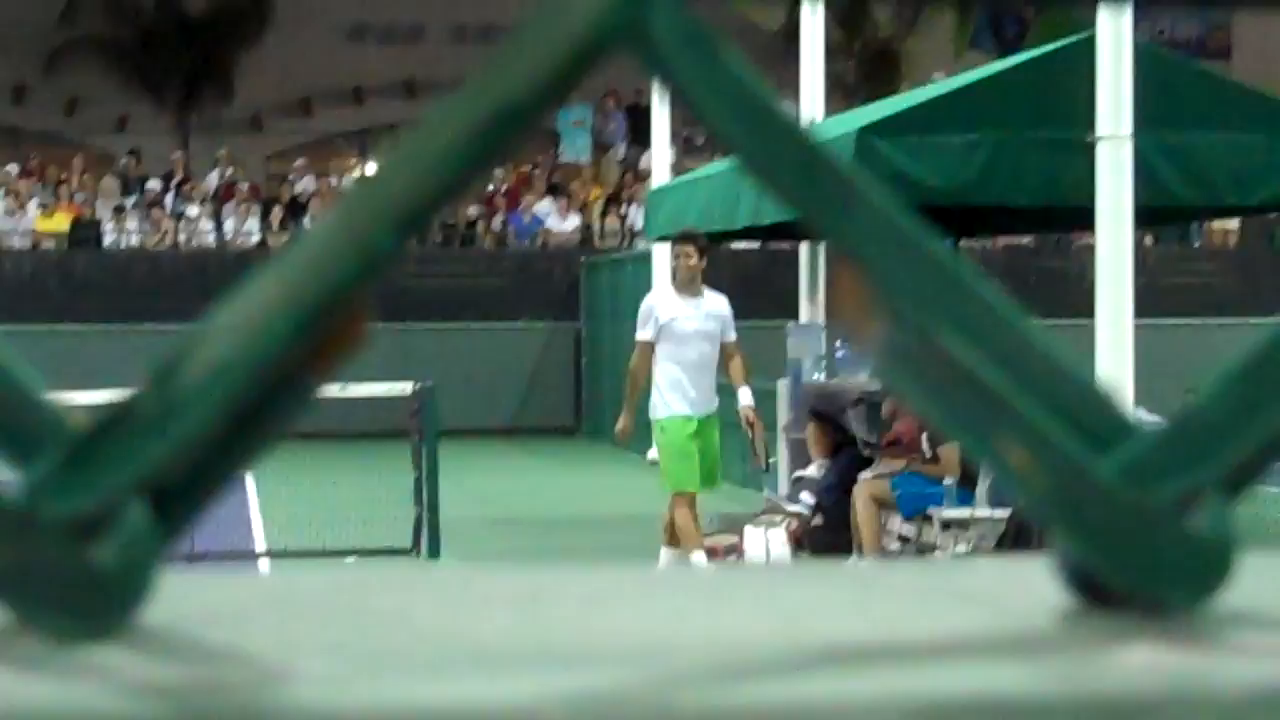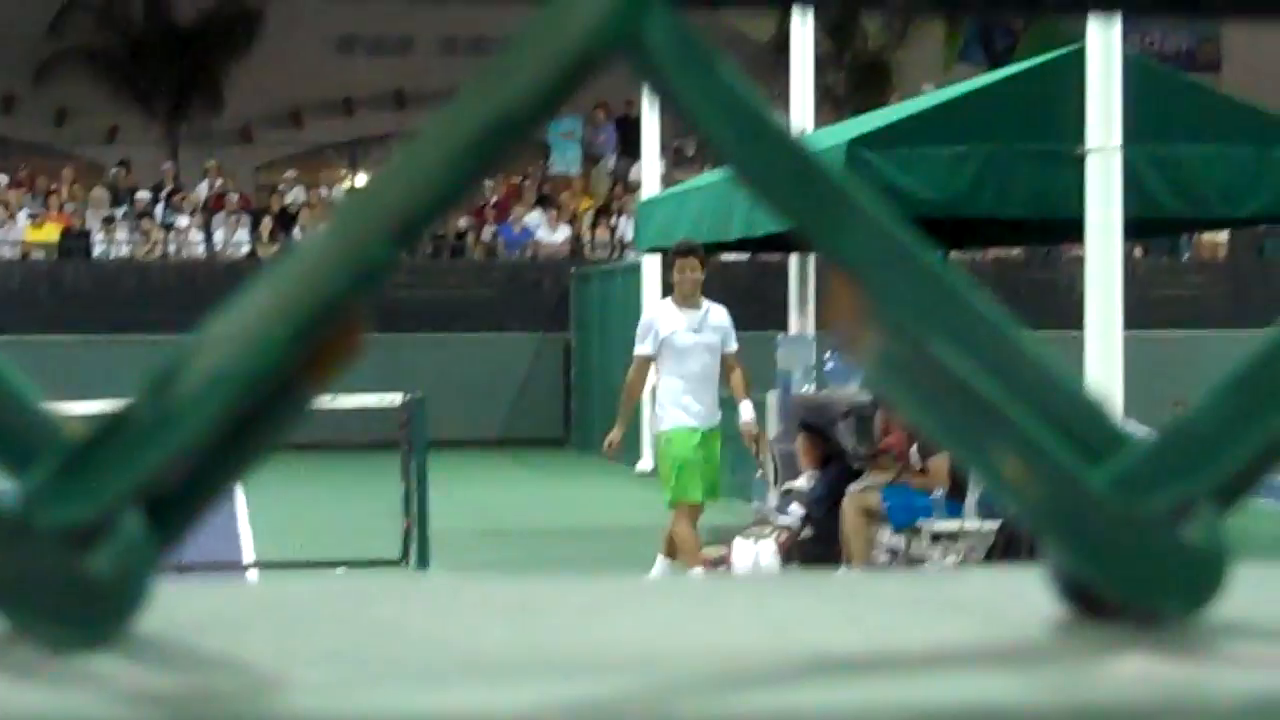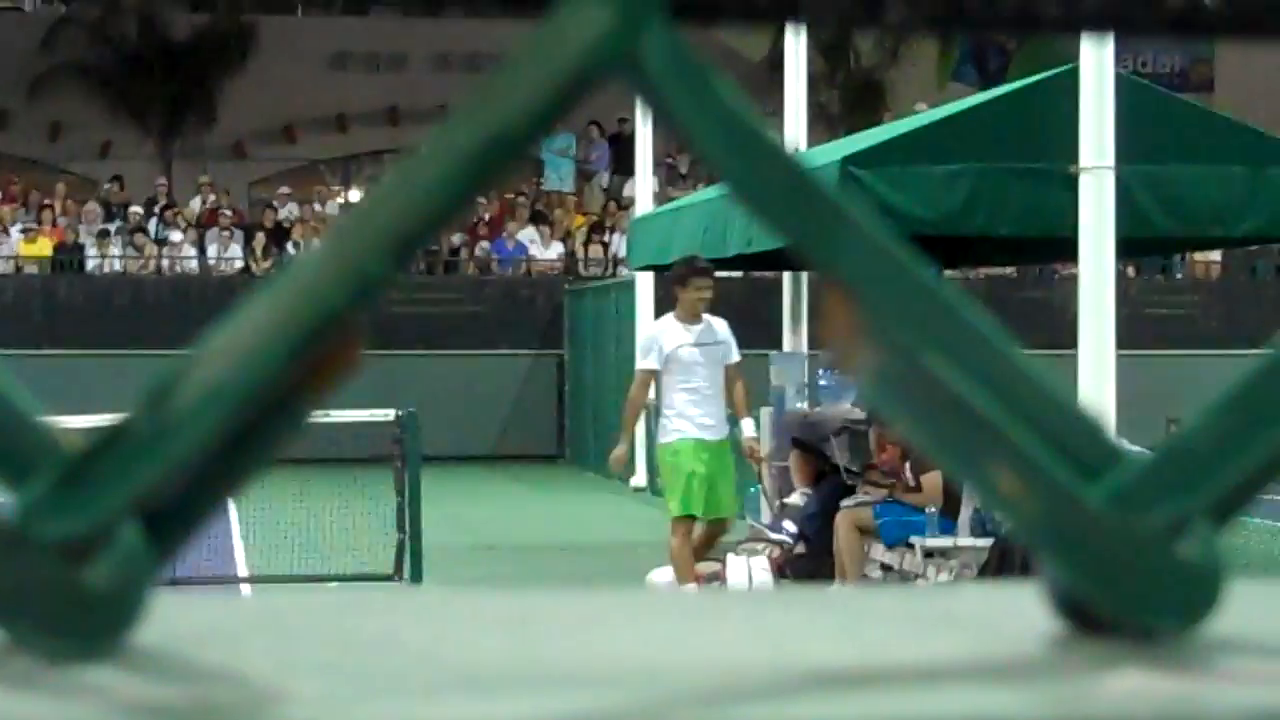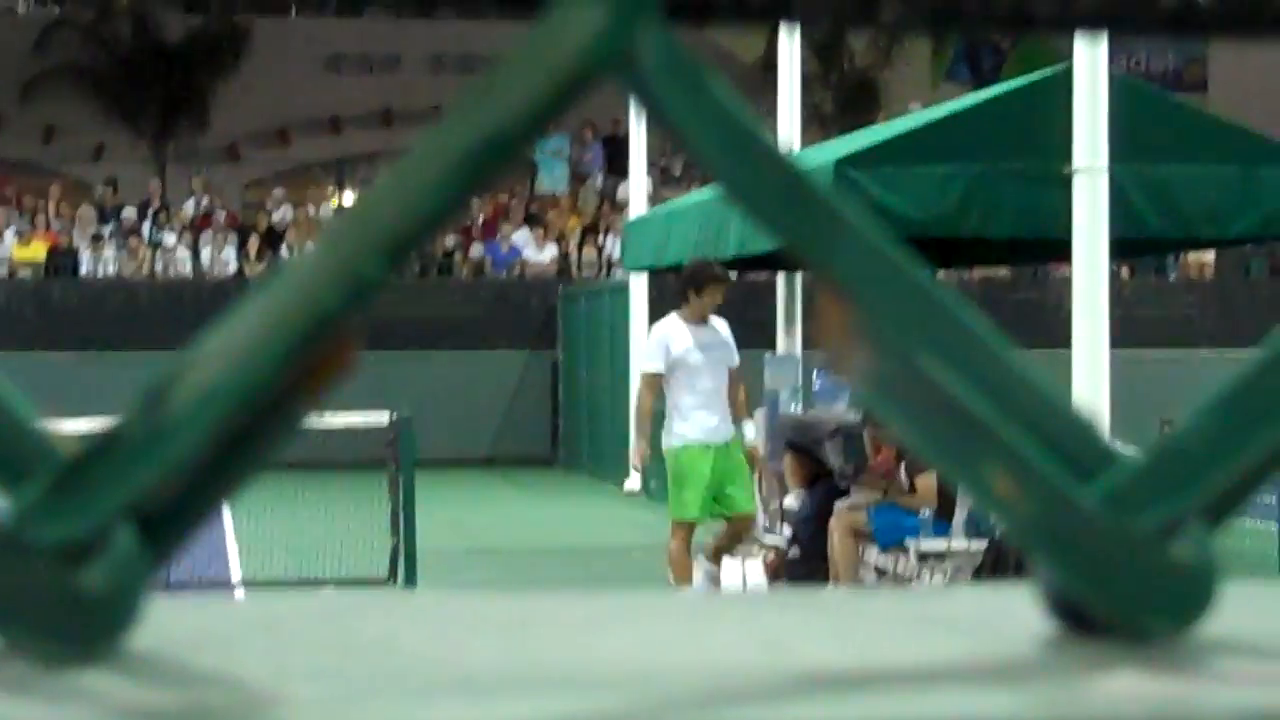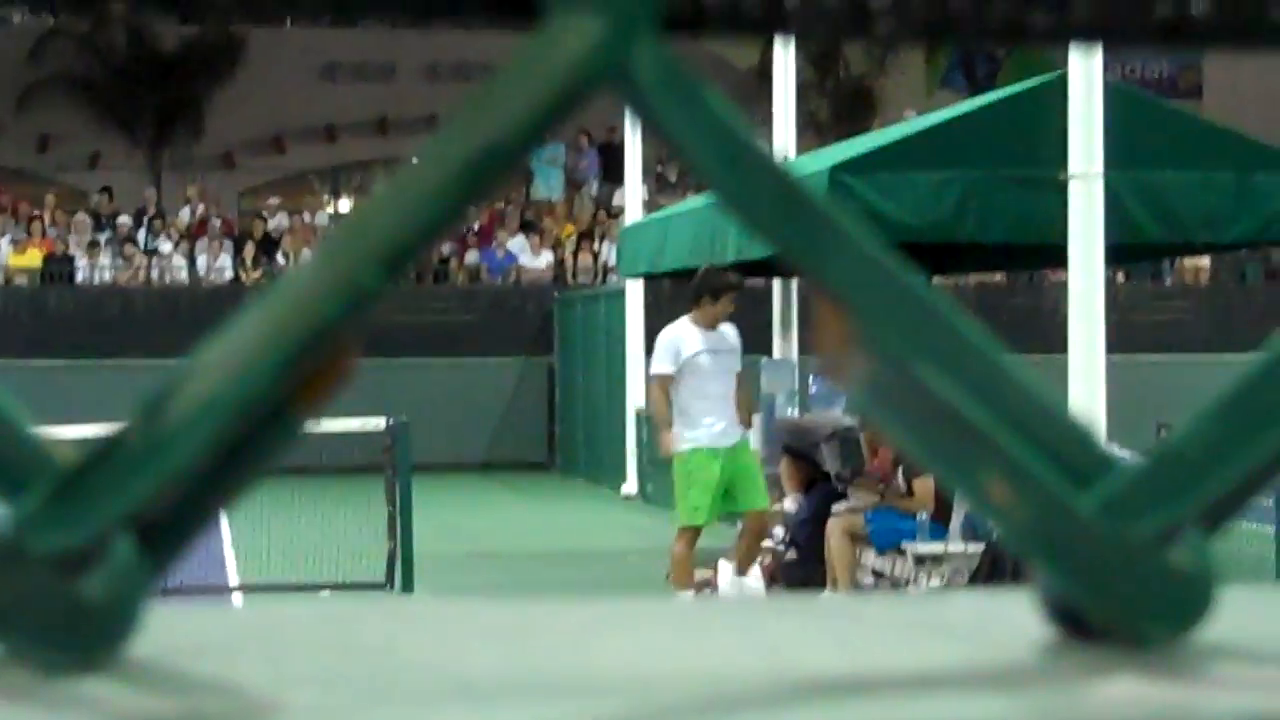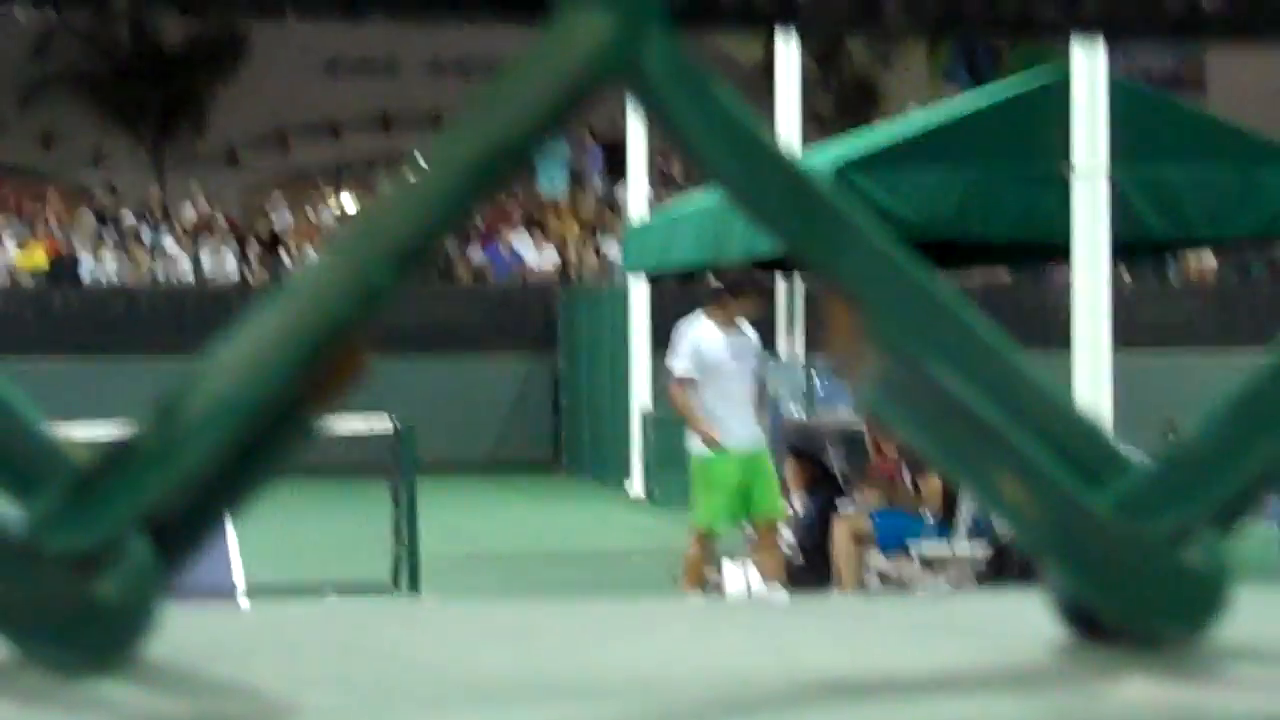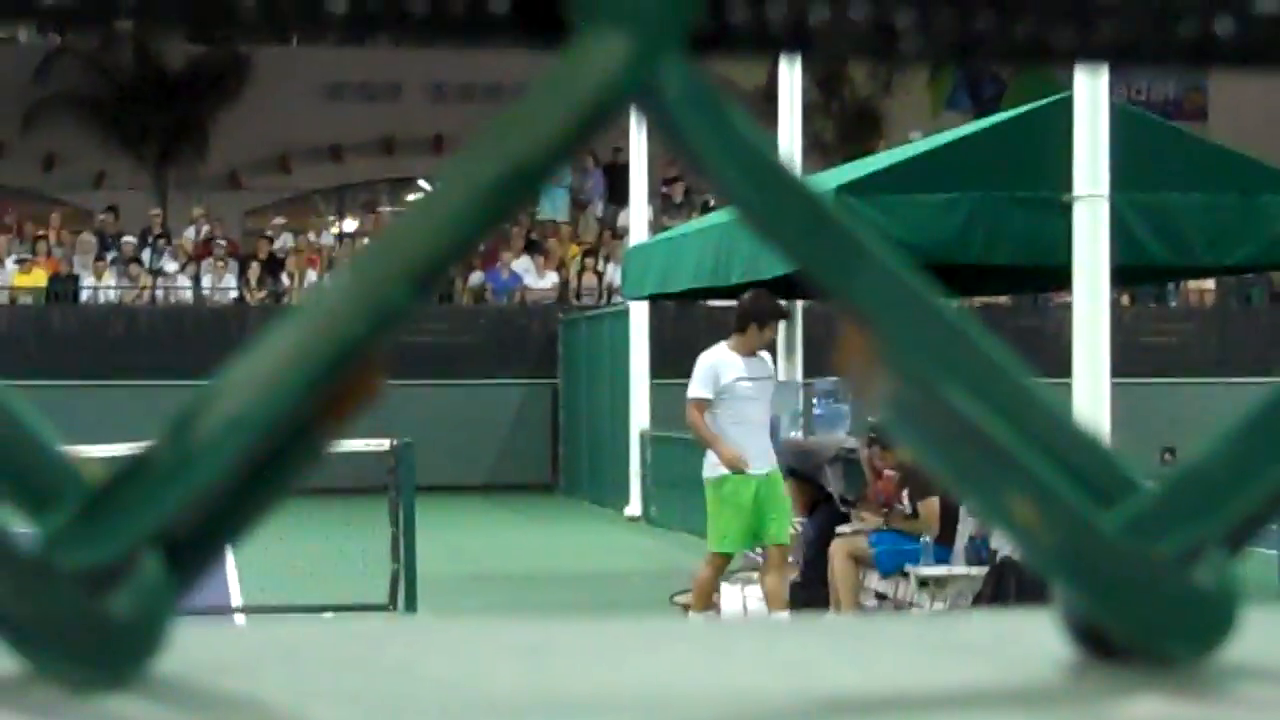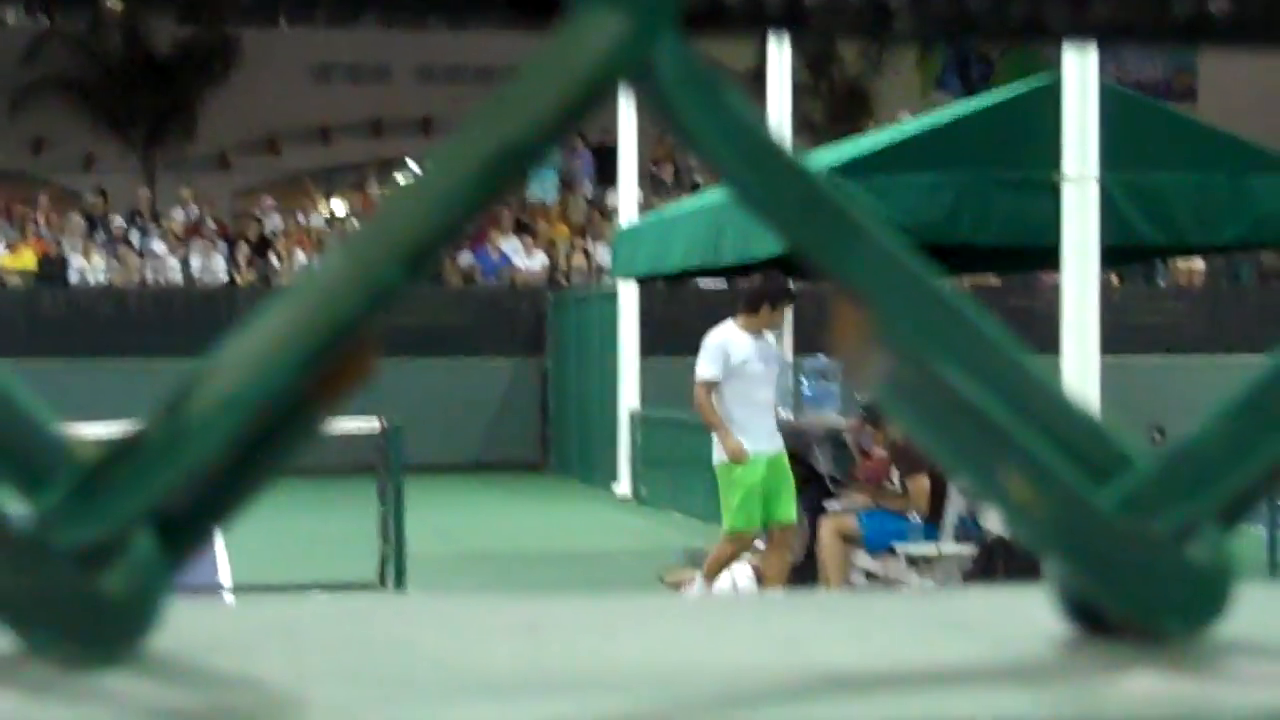
dt=0.1s
person 1, frame 1
left shoulder: (720, 304)
right shoulder: (656, 302)
left elbow: (732, 357)
right elbow: (641, 360)
left wrist: (745, 397)
right wrist: (627, 411)
left hip: (708, 413)
right hip: (673, 413)
left knee: (686, 495)
right knee: (683, 494)
left ankle: (667, 562)
right ankle: (702, 570)
person 1, frame 2
left shoulder: (720, 315)
right shoulder: (656, 317)
left elbow: (732, 368)
right elbow: (637, 374)
left wrist: (746, 412)
right wrist: (620, 425)
left hip: (710, 425)
right hip: (675, 427)
left knee: (691, 509)
right knee: (685, 507)
left ankle: (662, 571)
person 1, frame 3
left shoulder: (721, 328)
right shoulder: (659, 332)
left elbow: (734, 382)
right elbow: (640, 387)
left wrist: (747, 428)
right wrist: (625, 441)
left hip: (720, 439)
right hip: (680, 440)
left knee: (721, 521)
right knee: (684, 520)
left ankle: (676, 573)
person 1, frame 4
left shoulder: (722, 329)
right shoulder: (664, 333)
right elbow: (647, 390)
left wrist: (747, 431)
right wrist: (641, 440)
left hip: (726, 441)
right hip: (686, 444)
left knee: (745, 518)
right knee: (684, 525)
left ankle: (707, 567)
person 1, frame 5
left shoulder: (731, 334)
right shoulder: (674, 336)
right elbow: (657, 389)
left wrist: (749, 432)
right wrist: (666, 432)
left hip: (735, 443)
right hip: (695, 448)
left knee: (759, 515)
right knee: (690, 529)
left ankle: (736, 582)
person 1, frame 6
left shoulder: (749, 335)
right shoulder: (693, 335)
right elbow: (677, 388)
left wrist: (761, 434)
right wrist: (702, 428)
left hip: (753, 446)
right hip: (714, 451)
left knee: (768, 525)
right knee: (705, 533)
person 1, frame 7
left shoulder: (766, 361)
right shoulder: (712, 361)
right elbow: (694, 413)
right wrist: (721, 449)
left hip: (768, 472)
right hip: (729, 475)
left knee: (779, 551)
right knee: (720, 555)
person 1, frame 8
left shoulder: (769, 342)
right shoulder: (721, 340)
right elbow: (701, 394)
right wrist: (725, 436)
left hip: (774, 453)
right hip: (738, 456)
left knee: (783, 532)
right knee: (741, 536)
right ankle: (699, 589)
